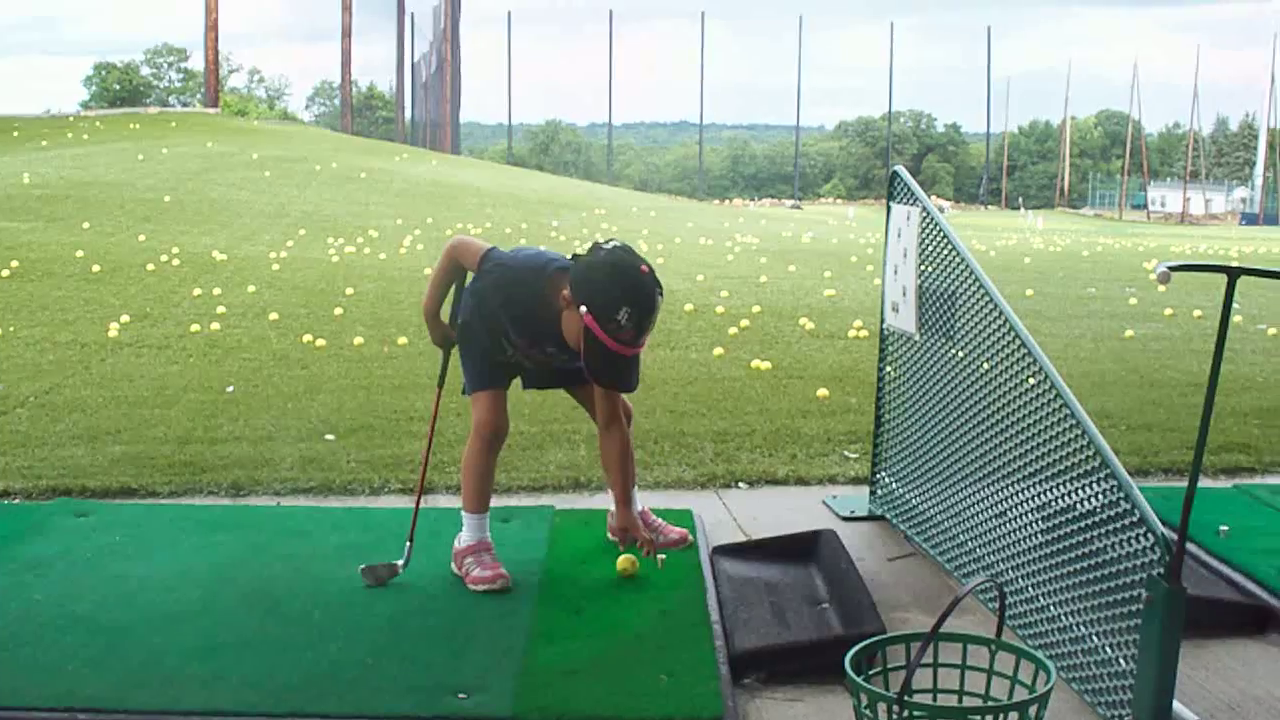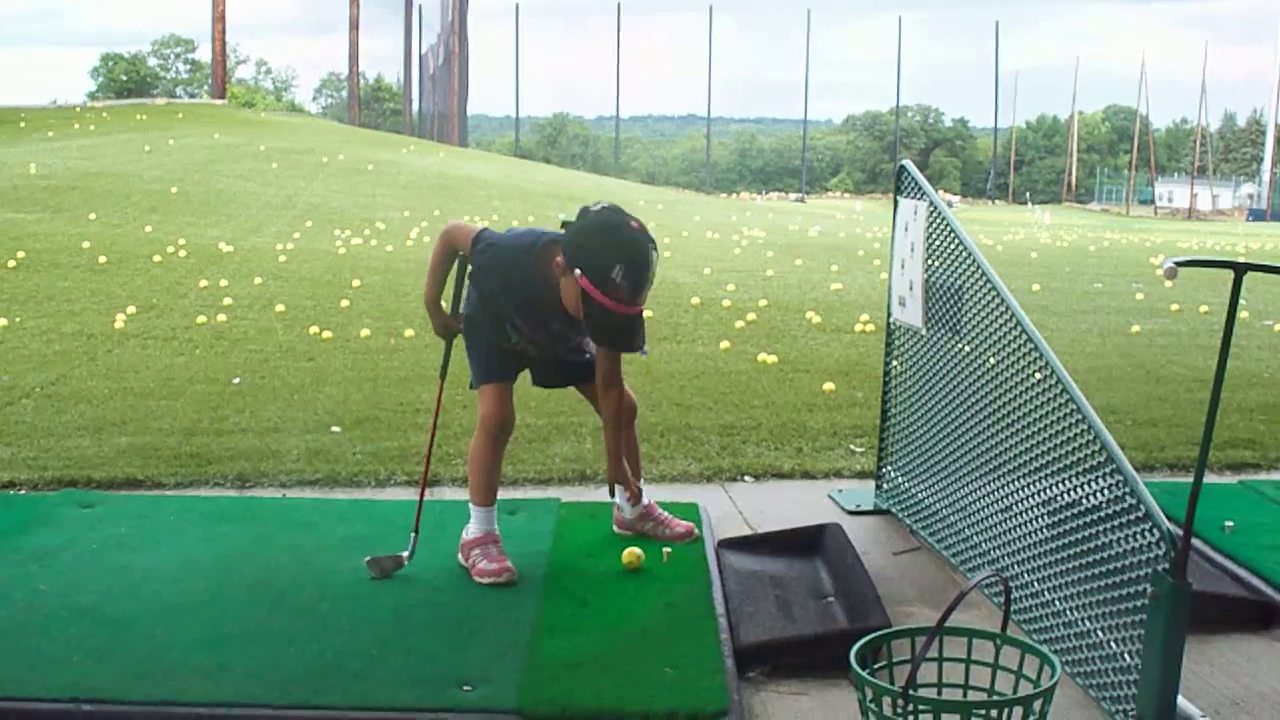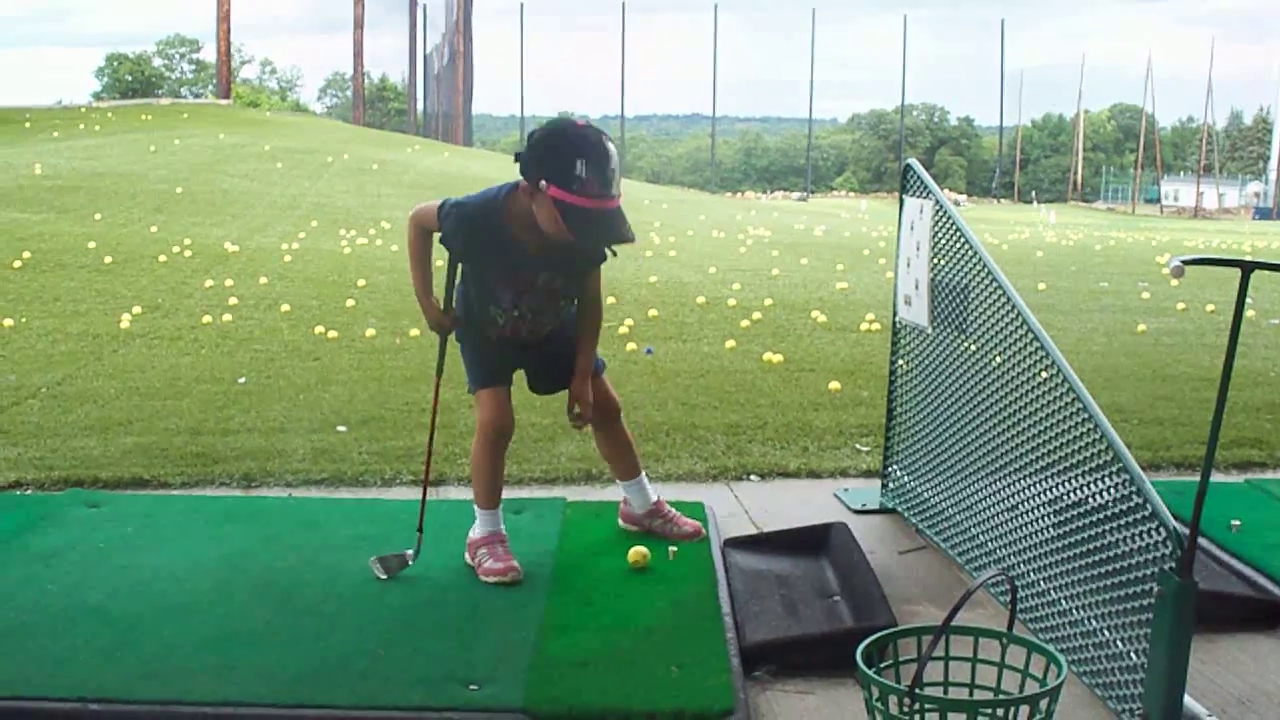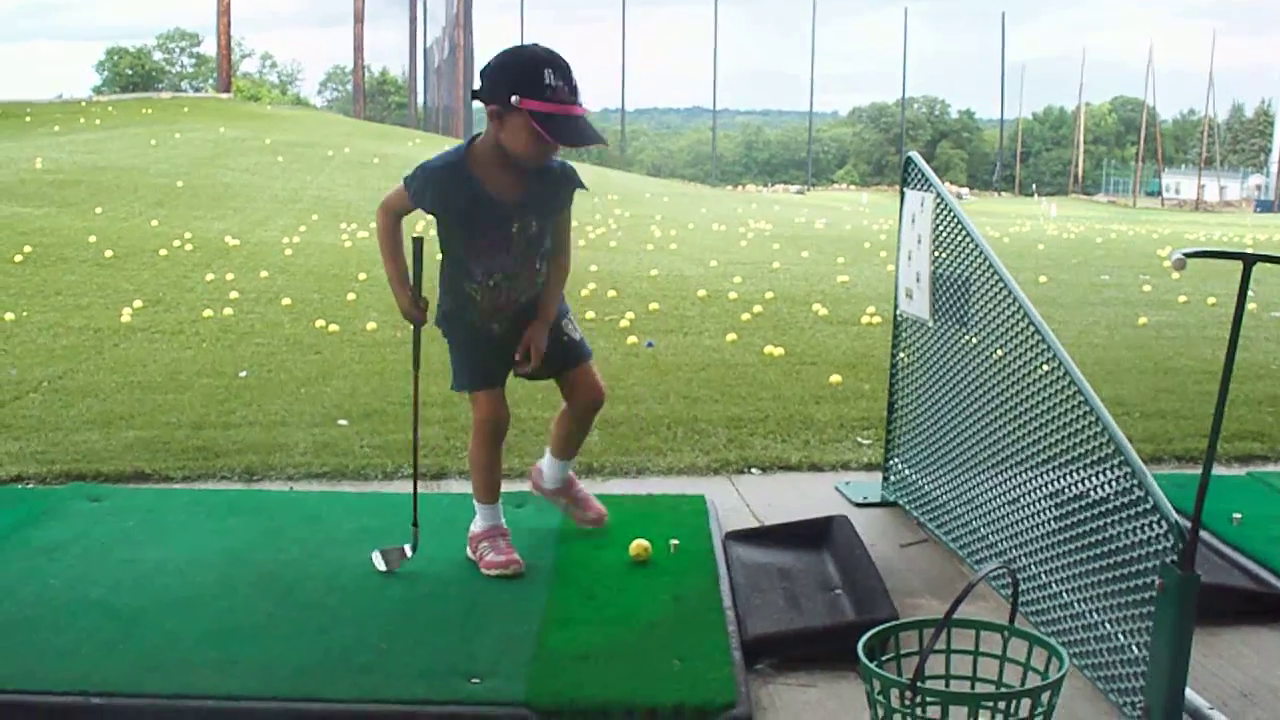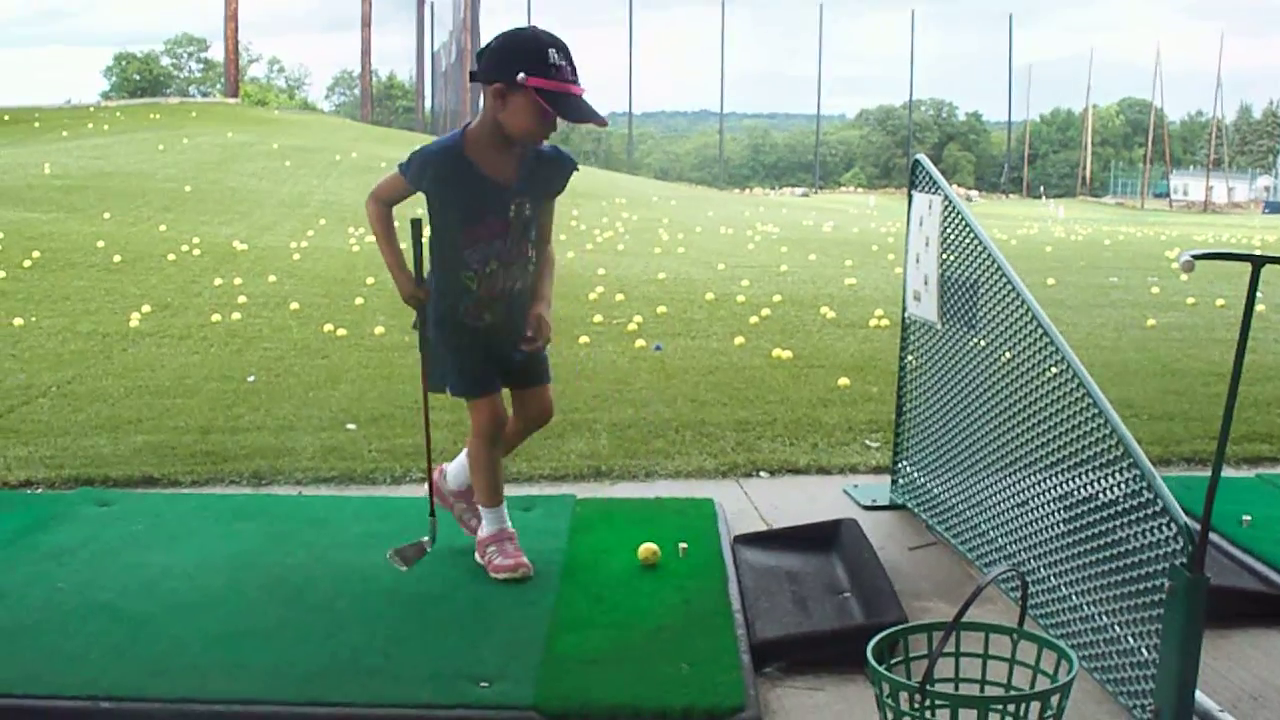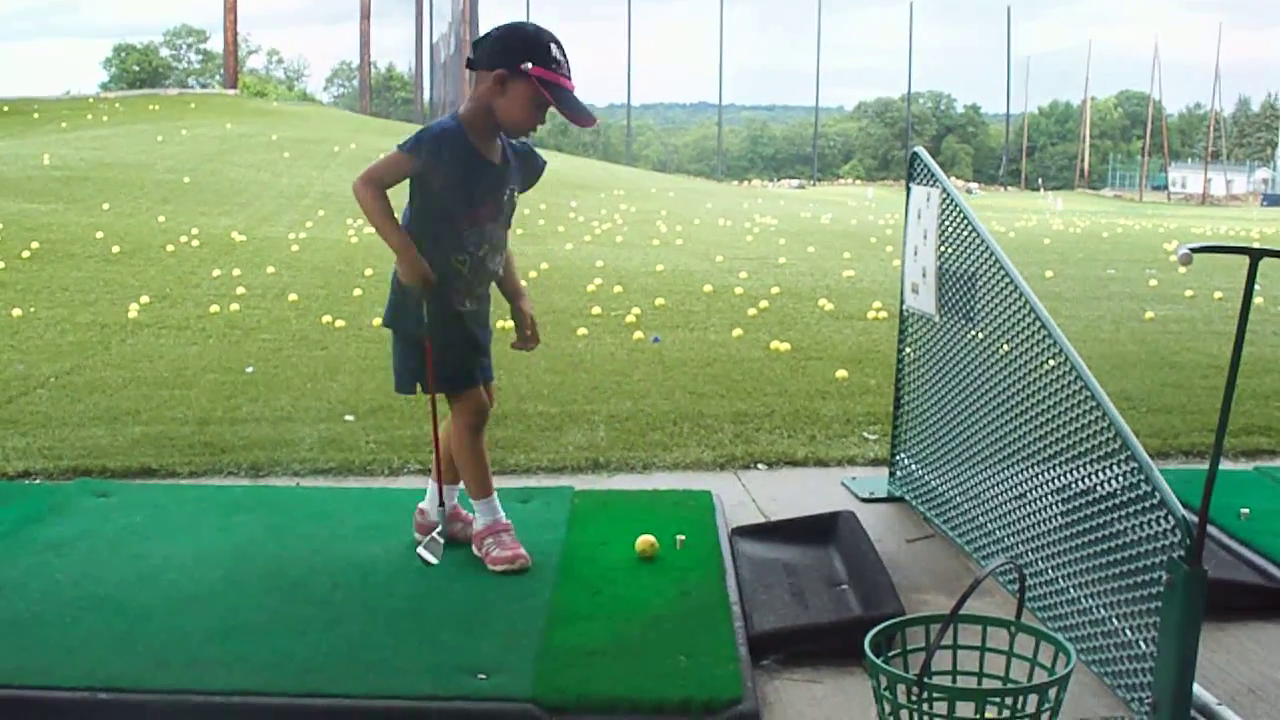
dt=0.2s
person 1, frame 1
left shoulder: (603, 322)
right shoulder: (514, 276)
left elbow: (610, 424)
right elbow: (458, 246)
left wrist: (624, 507)
right wrist: (431, 315)
left hip: (553, 346)
right hip: (488, 333)
left knee: (619, 413)
right knee: (490, 424)
left ankle: (634, 512)
right ankle: (471, 542)
person 1, frame 2
left shoulder: (606, 295)
right shoulder: (508, 256)
left elbow: (609, 382)
right elbow: (451, 232)
left wrist: (616, 463)
right wrist: (433, 304)
left hip: (559, 335)
right hip: (494, 328)
left knee: (622, 405)
right knee: (496, 416)
left ankle: (633, 507)
right ankle: (478, 534)
person 1, frame 3
left shoulder: (583, 234)
right shoulder: (476, 216)
left elbow: (589, 304)
right elbow: (418, 220)
left wrist: (581, 377)
right wrist: (426, 301)
left hip: (553, 328)
right hip: (486, 329)
left knee: (605, 406)
right knee: (496, 420)
left ankle: (641, 504)
right ankle: (485, 533)
person 1, frame 4
left shoulder: (556, 181)
right shoulder: (443, 175)
left elbow: (559, 257)
right elbow: (389, 212)
left wrist: (543, 324)
right wrist: (402, 290)
left hip: (538, 307)
right hip: (470, 316)
left knee: (588, 392)
right knee: (491, 415)
left ankle: (554, 475)
right ankle: (486, 526)
person 1, frame 5
left shoulder: (547, 166)
right shoulder: (441, 161)
left elbow: (542, 247)
right elbow: (377, 201)
left wrist: (541, 304)
right wrist: (401, 274)
left hip: (517, 309)
right hip: (457, 314)
left knee: (537, 410)
right knee: (489, 417)
left ankle: (455, 478)
right ankle: (492, 530)
person 1, frame 6
left shoulder: (515, 158)
right shoulder: (443, 140)
right elbow: (367, 184)
left wrist: (519, 299)
right wrist: (405, 255)
left hip: (472, 303)
right hip: (429, 304)
left knee: (473, 408)
right knee: (471, 407)
left ankle: (435, 510)
right ankle: (489, 522)
